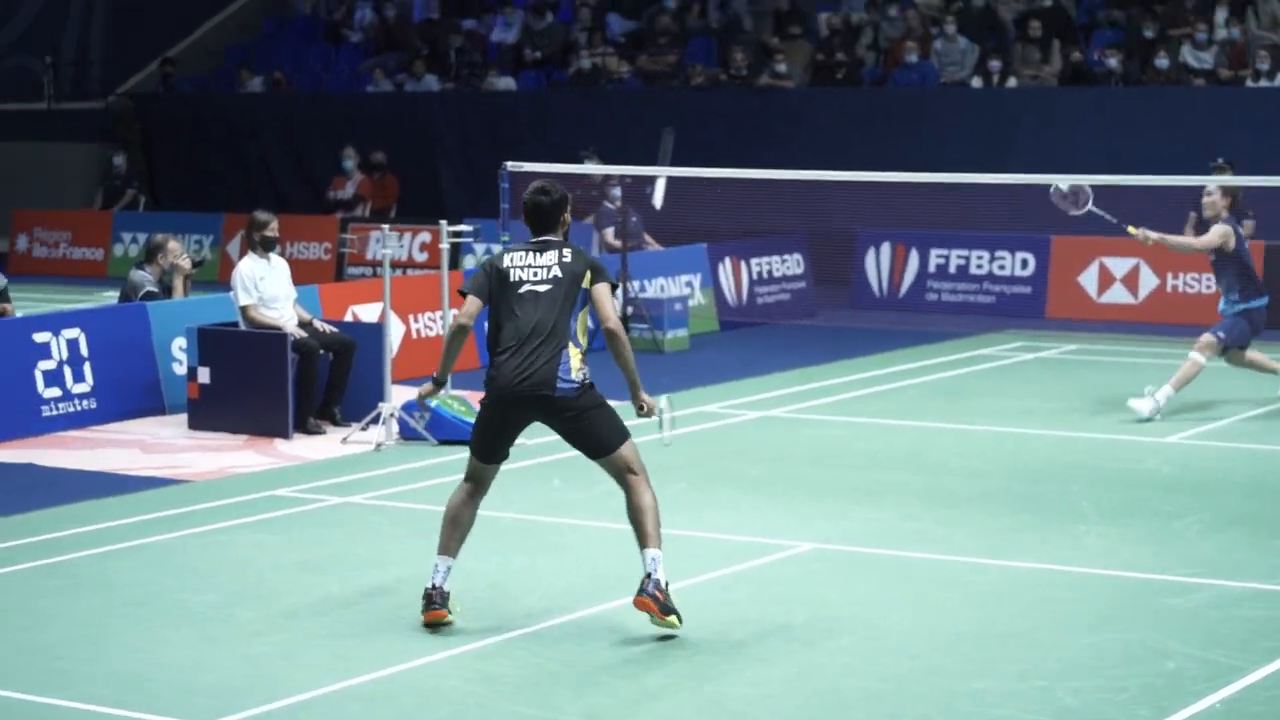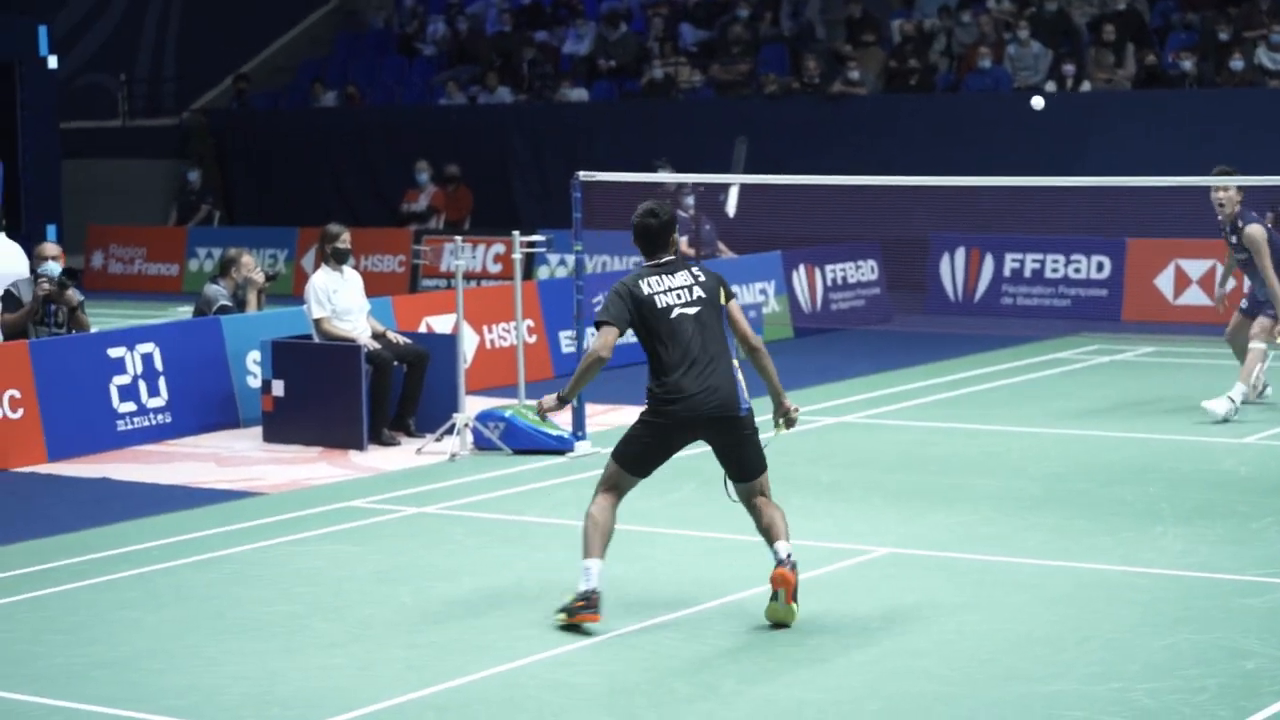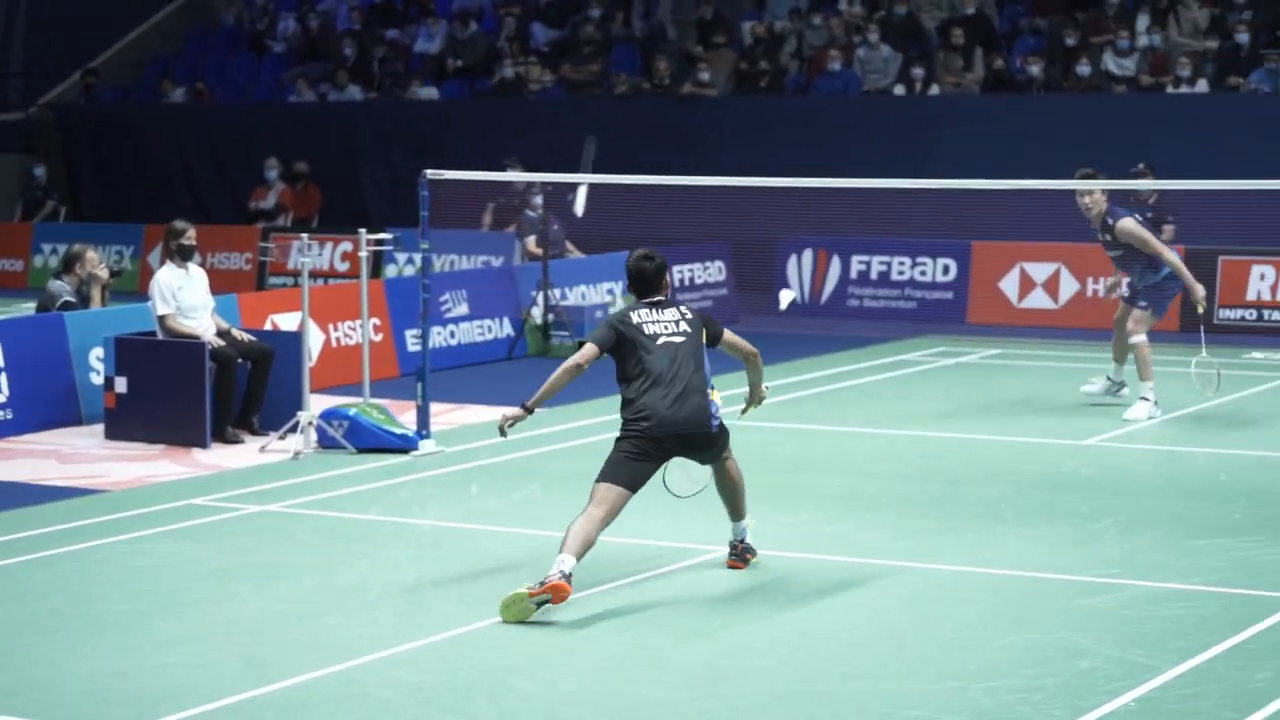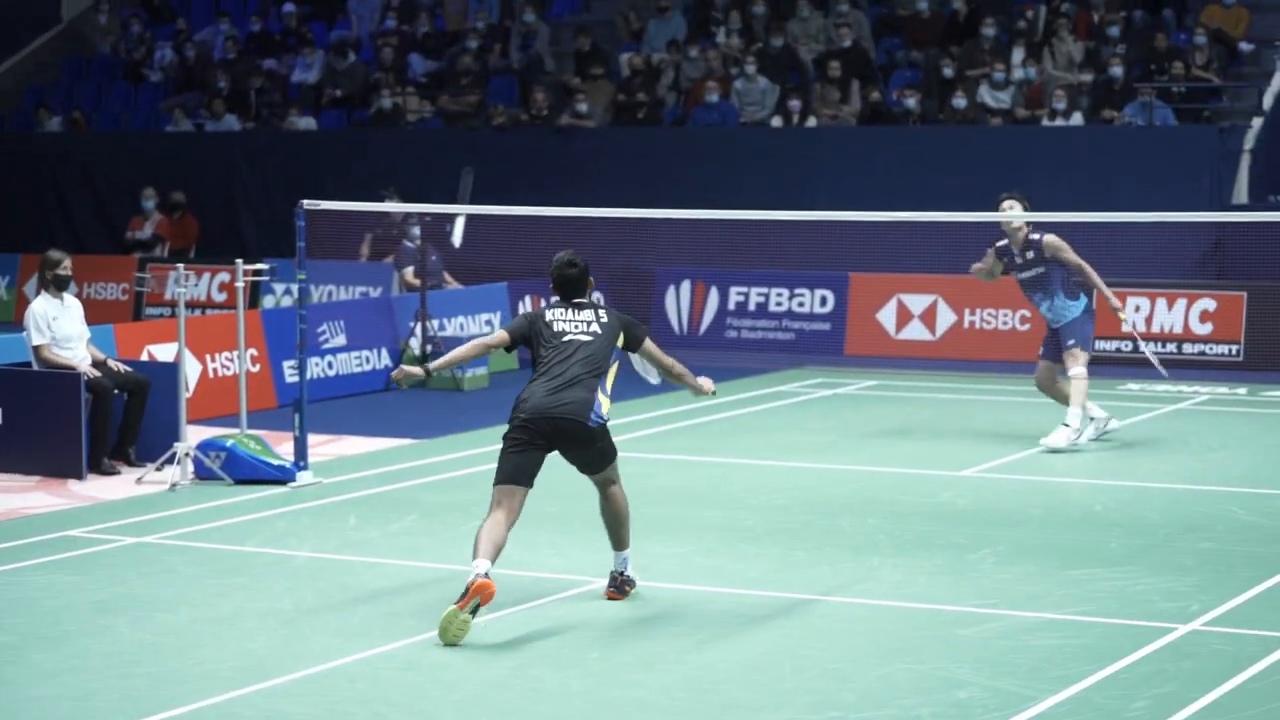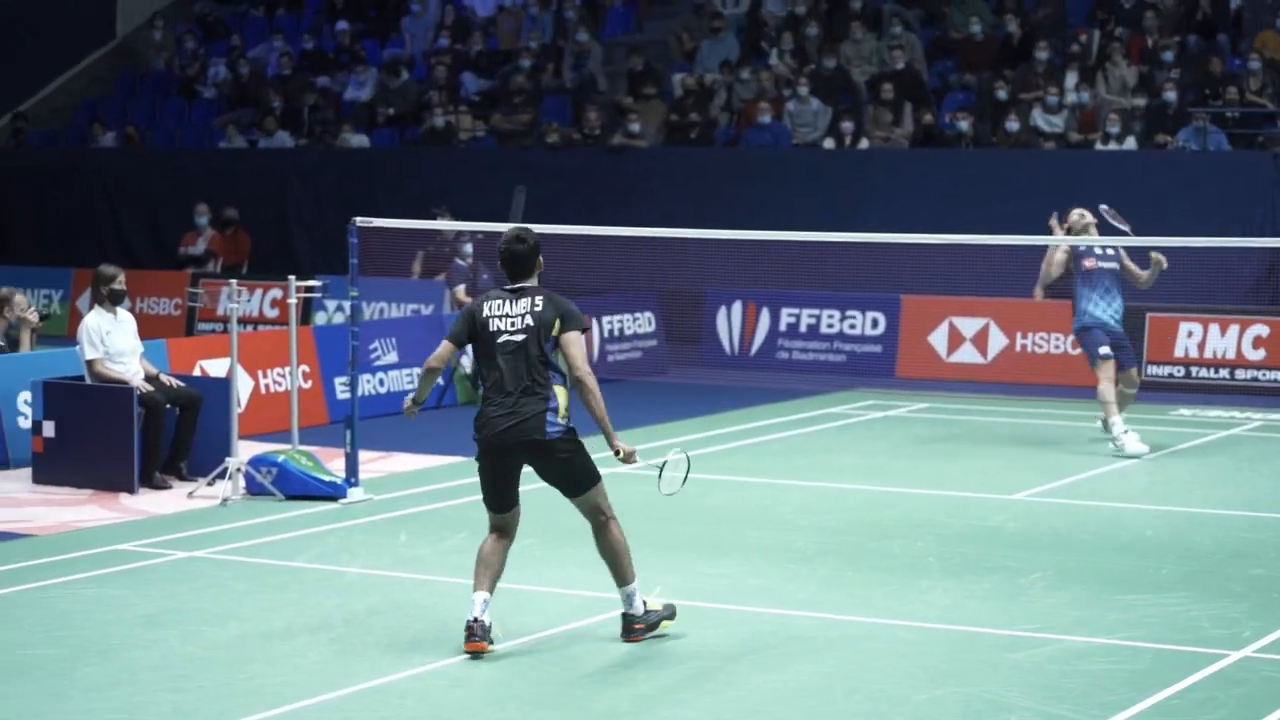
dt=0.4s
person 1, frame 1
left shoulder: (497, 263)
right shoulder: (585, 263)
left elbow: (462, 322)
right elbow: (612, 328)
left wrist: (438, 380)
right wrist: (638, 391)
left hip: (505, 388)
right hip: (565, 387)
left knee: (474, 483)
right knee: (634, 475)
left ankle: (437, 592)
right ankle: (653, 584)
person 1, frame 2
left shoulder: (627, 289)
right shoulder: (709, 277)
left elbow: (600, 353)
right elbow: (753, 344)
left wrist: (562, 398)
right wrist: (781, 400)
left hip: (671, 409)
right hip: (729, 405)
left knee: (607, 492)
right knee: (759, 497)
left ankle: (588, 593)
right ankle: (784, 564)
person 1, frame 3
left shoulder: (620, 321)
right shoulder: (694, 316)
left elbow: (577, 364)
right elbow: (750, 353)
left wrist: (526, 408)
right wrist: (756, 389)
left hip: (646, 429)
right hip: (702, 424)
left knee: (596, 511)
right knee: (723, 457)
left ankle: (557, 578)
right ankle: (740, 543)
person 1, frame 4
left shoulder: (537, 318)
right shoulder: (615, 321)
left elbow: (487, 343)
right elbow: (668, 366)
left wrist: (427, 369)
right wrist: (697, 384)
left hip: (530, 416)
right hip: (582, 418)
left knee: (501, 512)
right knee: (608, 481)
left ankle: (479, 578)
right ankle: (620, 574)
person 1, frame 5
left shoulder: (478, 308)
right shoulder: (559, 308)
left elbow: (435, 364)
right elbow: (581, 373)
left wrist: (418, 400)
right wrist: (612, 438)
left hip: (494, 435)
right hip: (547, 430)
left knee: (500, 529)
right knee: (601, 514)
left ankle: (477, 621)
right ankle: (635, 614)
person 2, frame 1
left shoulder: (1223, 229)
right shoulder: (1225, 228)
left elbow: (1196, 244)
left wrist: (1158, 237)
left hip: (1248, 310)
right hip: (1239, 308)
left knee: (1201, 348)
right knee: (1233, 355)
left ankle: (1157, 401)
person 2, frame 2
left shoulder: (1251, 229)
right shoulder: (1224, 222)
right wrist: (1221, 285)
left knee: (1257, 335)
right knee: (1233, 334)
left ankle: (1233, 401)
right ankle: (1256, 384)
person 2, frame 3
left shoulder: (1121, 224)
right shoulder: (1096, 221)
left elbow: (1162, 253)
left wrist: (1193, 286)
right wrist: (1116, 275)
left hip: (1164, 275)
right hip: (1142, 276)
left knee: (1134, 328)
right knee: (1119, 324)
left ankle: (1148, 400)
right ankle: (1115, 381)
person 2, frame 4
left shoulder: (1045, 241)
right shoulder: (1000, 250)
left elbow: (1081, 265)
right elbow: (980, 272)
left wrist: (1107, 294)
right wrist: (982, 267)
left hip: (1076, 312)
right hip: (1055, 319)
left knee: (1075, 364)
right knee: (1044, 381)
left ankle: (1071, 426)
right ankle: (1098, 418)
person 2, frame 5
left shoulder: (1115, 249)
right shoulder: (1070, 246)
left elbow: (1143, 281)
right elbow: (1048, 277)
left wrist: (1156, 266)
right wrist: (1058, 244)
left hip: (1114, 323)
right hip: (1090, 323)
left knee: (1132, 380)
right knee: (1107, 369)
left ankle: (1111, 420)
right ankle: (1119, 433)
person 3, frame 1
left shoulder: (280, 263)
right shoulder: (245, 269)
right elbow: (250, 315)
left wrist: (312, 320)
right wrist: (282, 325)
left hip: (293, 327)
right hip: (267, 332)
left knee: (345, 343)
right knee: (310, 348)
left ankle: (329, 407)
right ankle: (304, 417)
person 3, frame 2
left shoulder: (353, 275)
right shoulder: (319, 282)
right elbow: (324, 327)
left wrist: (385, 331)
right wrist: (356, 337)
left hip: (367, 339)
right hip: (341, 344)
left knee: (419, 354)
right knee: (384, 359)
left ankle: (403, 418)
right ankle: (379, 428)
person 3, frame 3
left shoulder: (199, 272)
right shoulder: (163, 278)
right elbow: (168, 324)
left wrist: (230, 329)
right wrist: (200, 334)
left hip: (211, 336)
right hip: (185, 341)
left knee: (263, 352)
right knee: (228, 356)
left ankle: (247, 416)
right ankle: (222, 425)
person 3, frame 4
left shoulder: (74, 303)
right shoulder: (38, 308)
right elbow: (43, 355)
left wrist: (106, 360)
right wrist: (76, 365)
left hip: (87, 367)
right hip: (60, 372)
left knee: (140, 383)
right knee: (104, 388)
left ankle: (123, 448)
right ankle: (98, 458)
person 3, frame 5
left shoulder: (127, 317)
right shoulder: (91, 323)
right elbow: (96, 369)
left wrist: (159, 374)
right wrist: (129, 379)
left hip: (139, 381)
right hip: (113, 386)
left knee: (192, 397)
right knee: (156, 401)
left ankle: (175, 462)
right ankle: (149, 472)
